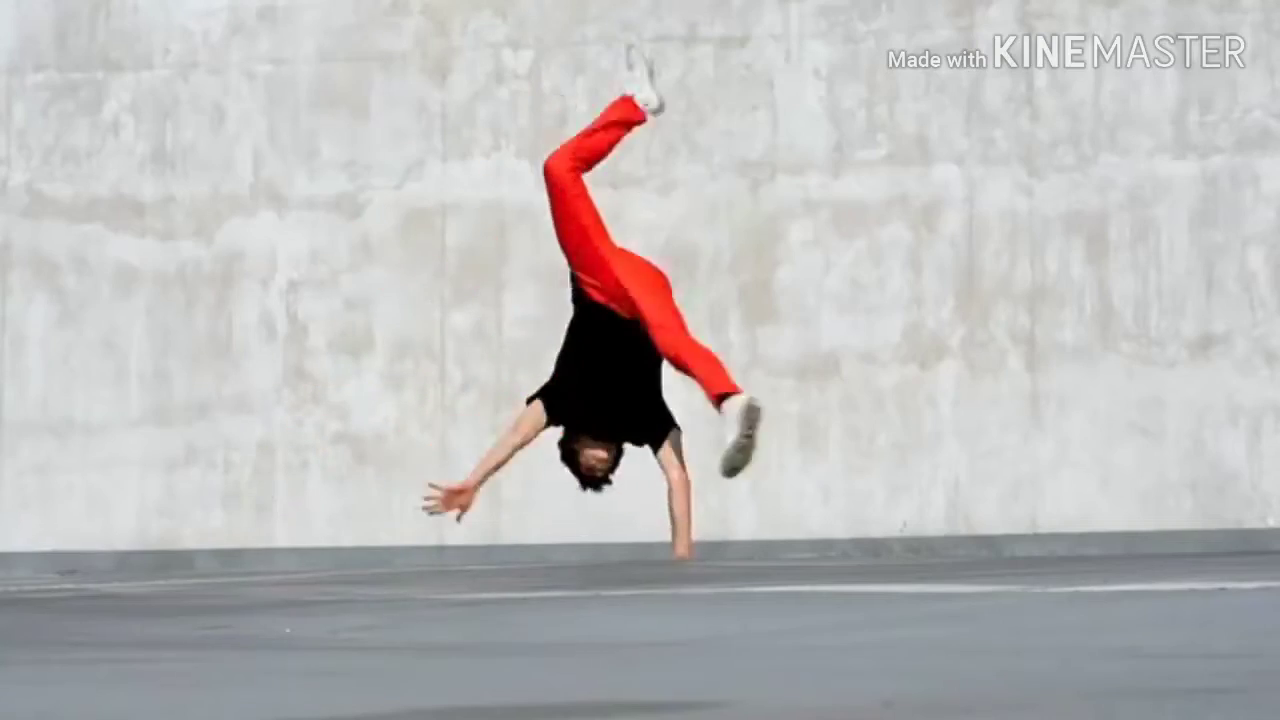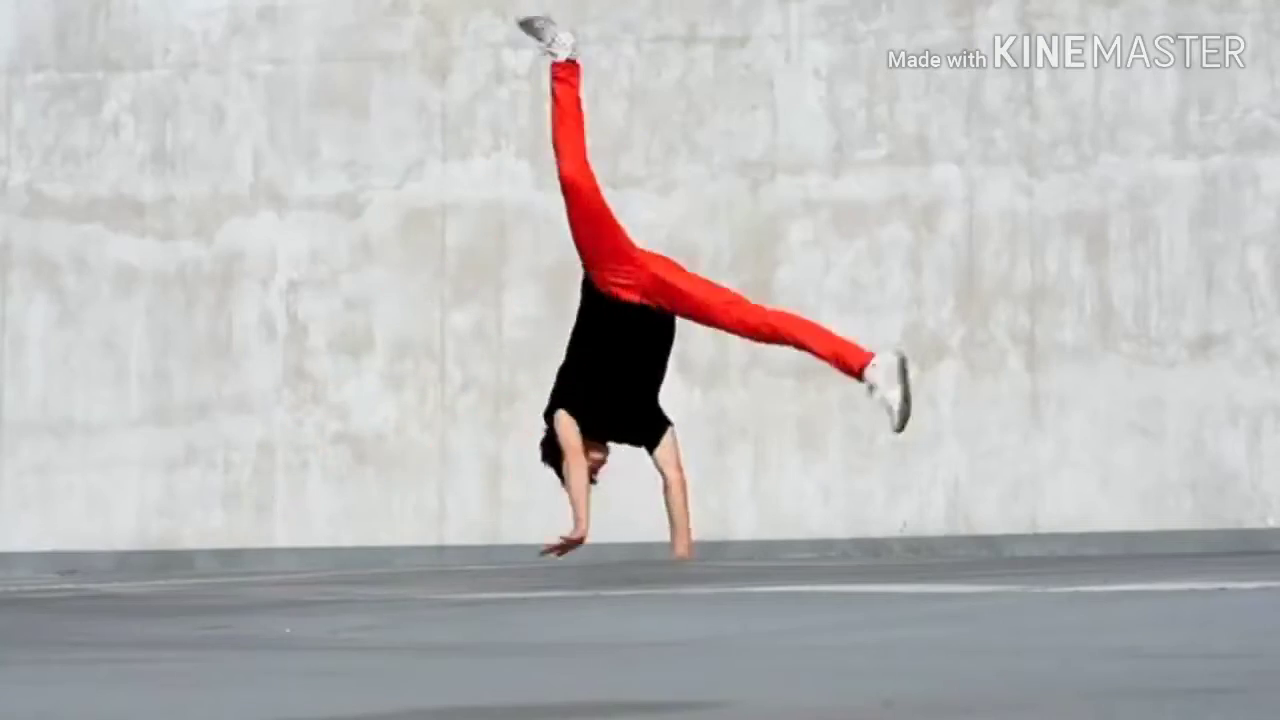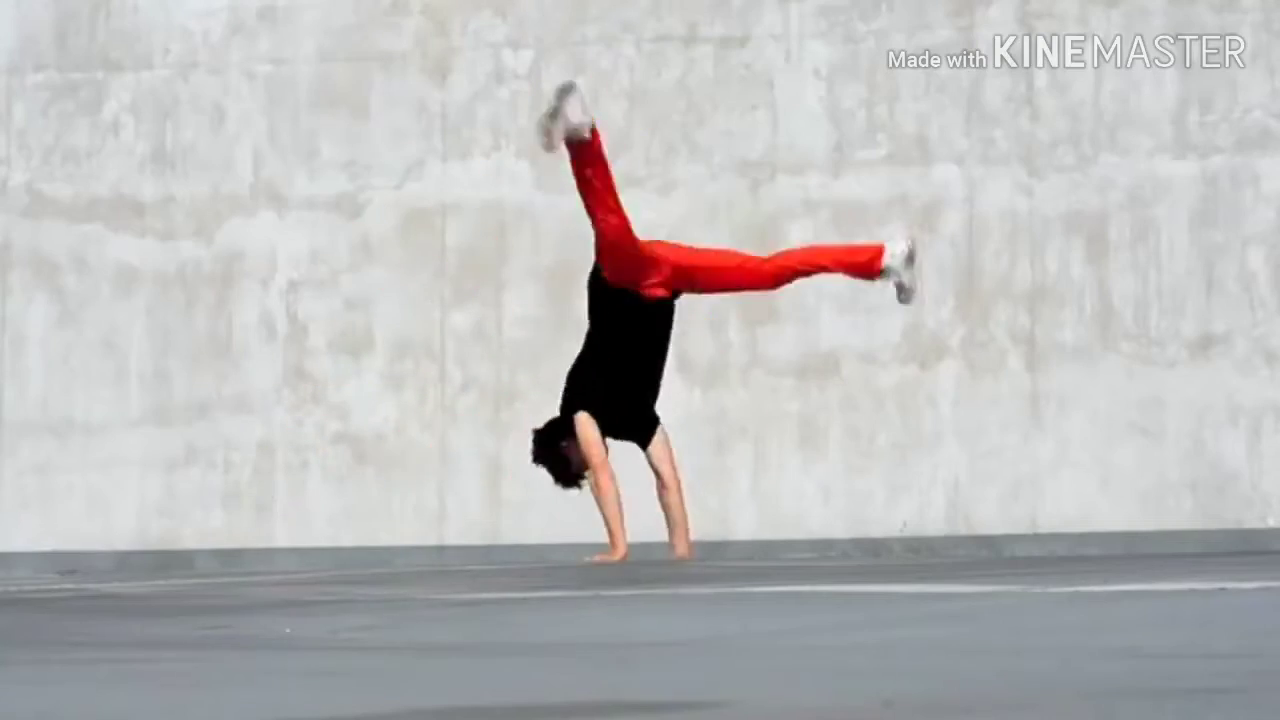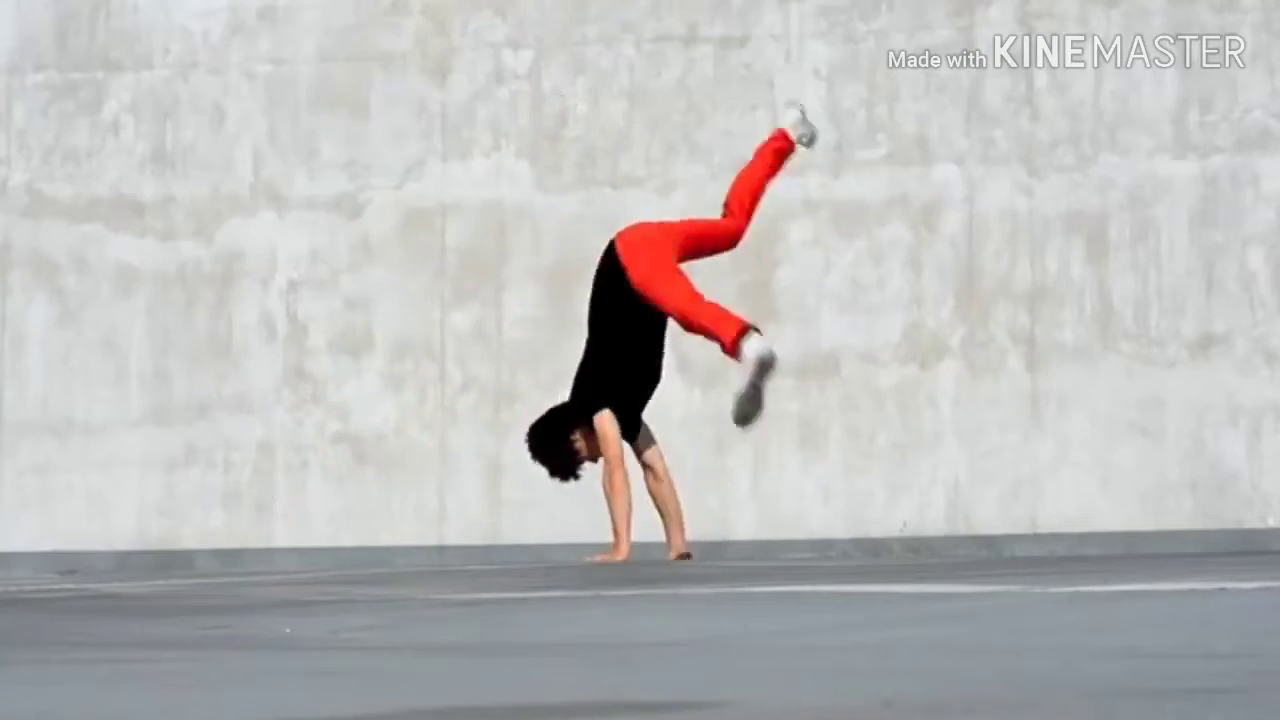
dt=0.1s
person 1, frame 1
left shoulder: (566, 401)
right shoulder: (647, 422)
left elbow: (519, 433)
right elbow: (678, 478)
right wrist: (683, 544)
left hip: (601, 281)
right hip: (643, 287)
person 1, frame 2
left shoulder: (566, 409)
right shoulder: (641, 420)
right elbow: (674, 477)
left wrist: (580, 524)
right wrist: (682, 547)
left hip: (619, 276)
left knee: (574, 177)
person 1, frame 3
left shoulder: (582, 407)
right shoulder: (636, 418)
left elbow: (603, 474)
left wrist: (618, 545)
left hip: (629, 274)
right hip: (653, 292)
right knee: (766, 272)
person 1, frame 4
left shoulder: (597, 404)
left elbow: (616, 469)
left wrist: (621, 547)
right knee: (732, 223)
left ankle: (747, 346)
right ankle: (786, 131)
